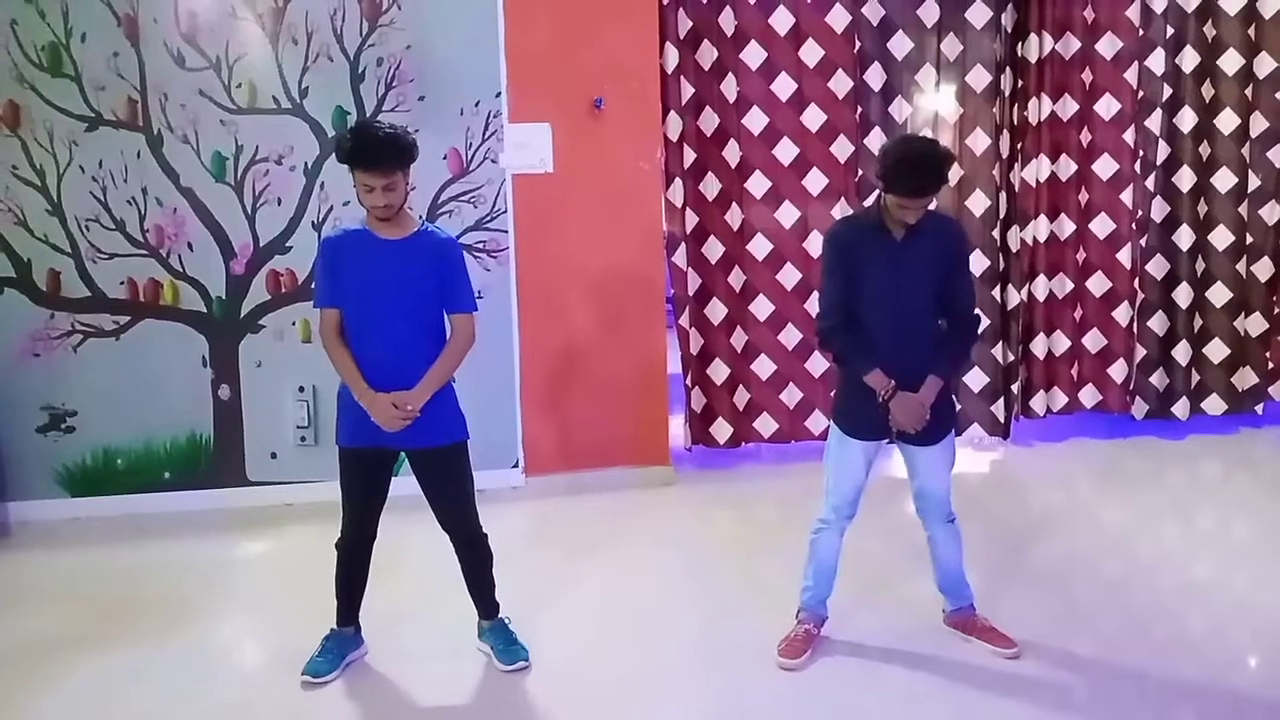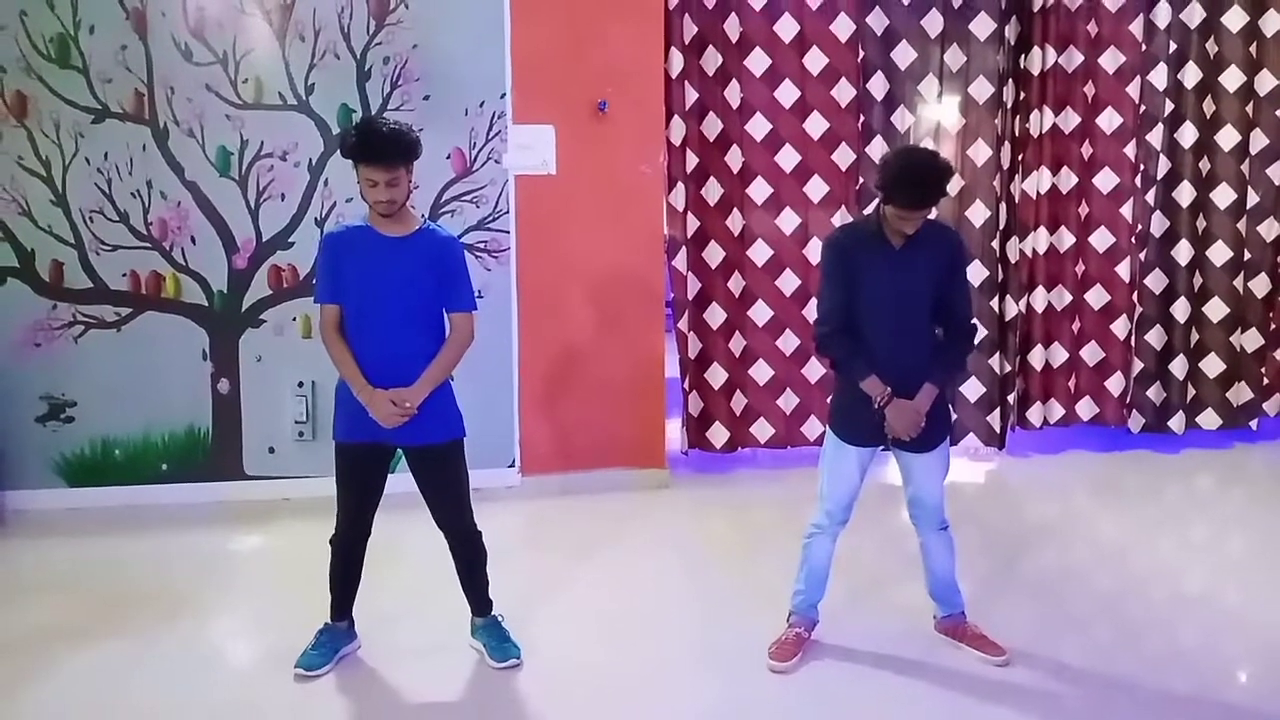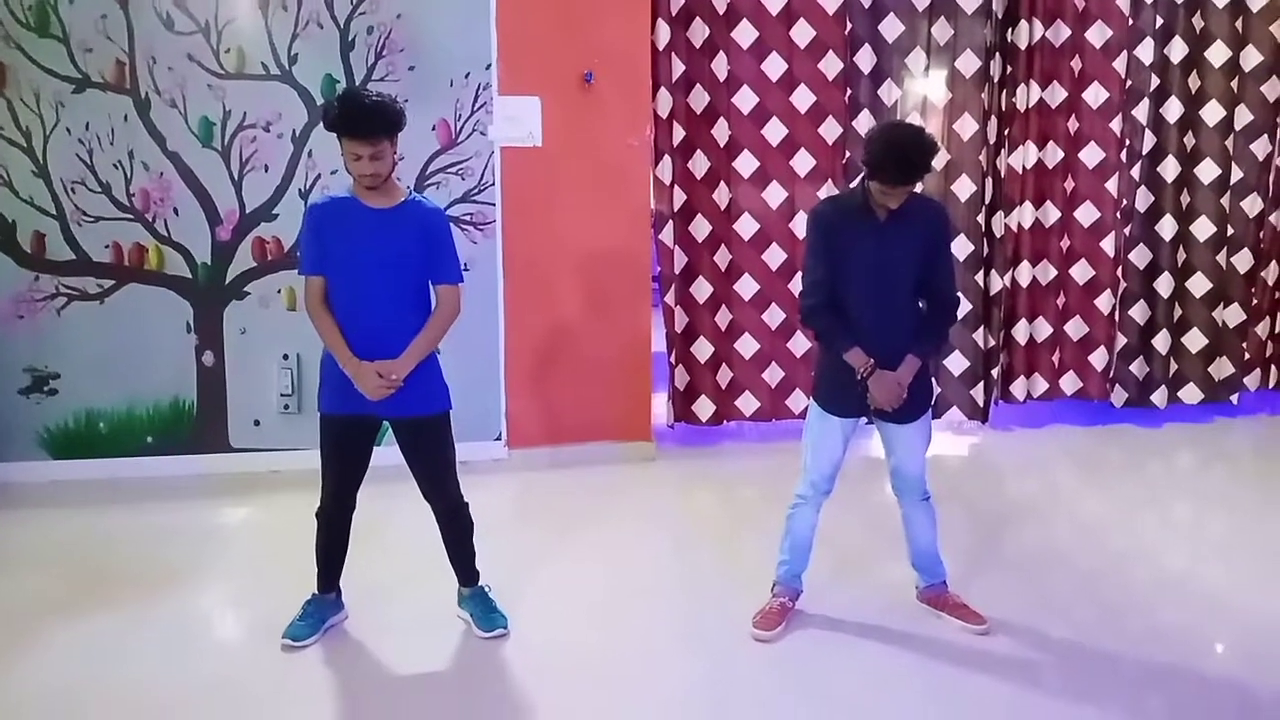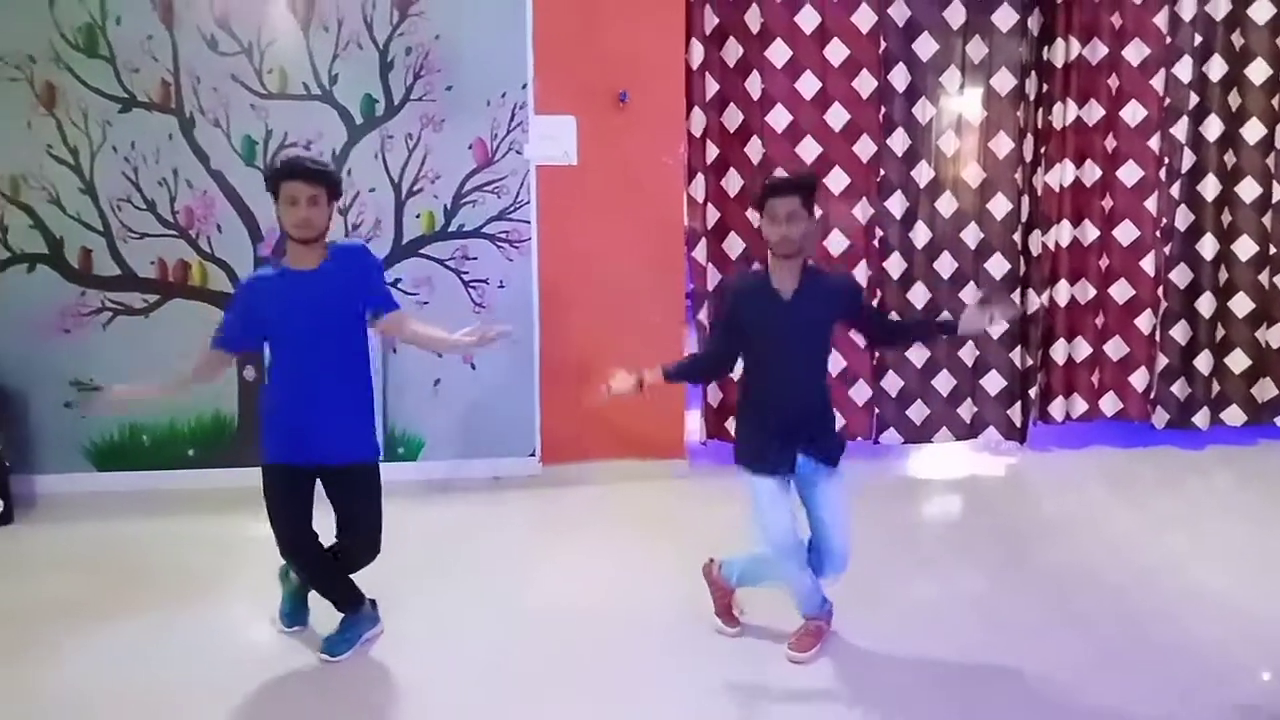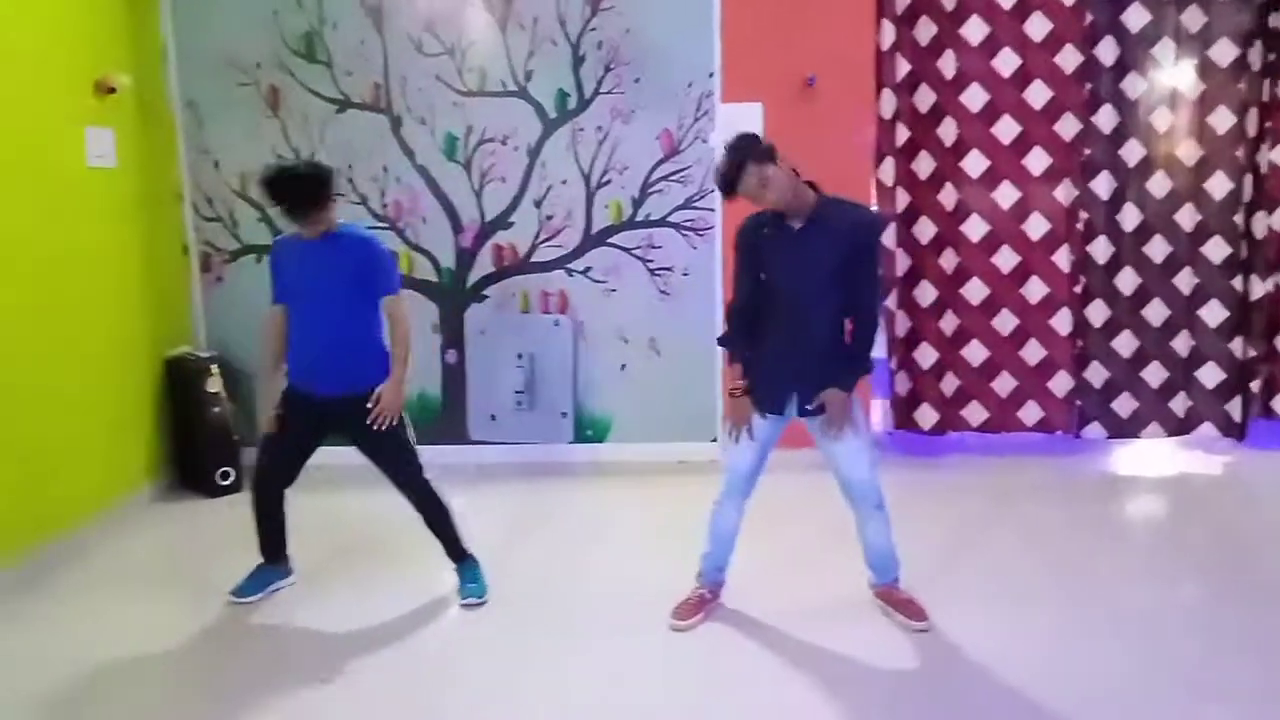
dt=1s
person 1, frame 1
left shoulder: (442, 248)
right shoulder: (336, 250)
left elbow: (464, 332)
right elbow: (330, 332)
left wrist: (417, 396)
right wrist: (371, 400)
left hip: (435, 418)
right hip: (361, 420)
left knee: (464, 528)
right knee: (355, 533)
left ankle: (491, 623)
right ankle: (346, 633)
person 1, frame 2
left shoulder: (443, 247)
right shoulder: (338, 246)
left elbow: (463, 331)
right elbow: (330, 329)
left wrist: (414, 395)
right wrist: (370, 396)
left hip: (432, 415)
right hip: (359, 415)
left knee: (459, 526)
right knee: (350, 528)
left ankle: (485, 621)
right ankle: (339, 627)
person 1, frame 3
left shoulder: (429, 219)
right shoulder: (322, 217)
left elbow: (449, 304)
right elbow: (315, 301)
left wrist: (400, 368)
right wrist: (355, 369)
left hip: (418, 388)
right hip: (344, 388)
left knee: (446, 497)
right knee: (335, 500)
left ankle: (472, 591)
right ankle: (326, 598)
person 1, frame 4
left shoulder: (357, 262)
right shoulder: (258, 291)
left elbow: (398, 327)
right elbow: (215, 362)
left wrist: (459, 341)
right wrist: (150, 390)
left hip: (351, 440)
right hip: (285, 444)
left knee: (361, 545)
right knee: (297, 544)
left ankle: (301, 576)
right ankle: (358, 611)
person 1, frame 5
left shoulder: (365, 247)
right shoulder: (283, 252)
left elbow: (398, 316)
right elbow: (278, 322)
left wrist: (397, 382)
right wrist: (269, 390)
left hip: (366, 393)
right hip: (306, 394)
left knee: (413, 482)
right knee: (266, 478)
left ankle: (464, 563)
right ankle: (275, 563)
person 2, frame 1
left shoulder: (948, 237)
right shoulder: (845, 238)
left elbow: (963, 326)
right elbow: (832, 331)
left wrist: (925, 394)
right wrist: (890, 393)
left hip: (928, 401)
right hip: (861, 402)
left knee: (938, 512)
right knee: (834, 514)
left ankle: (961, 610)
right ankle: (810, 617)
person 2, frame 2
left shoulder: (946, 247)
right shoulder: (844, 245)
left elbow: (959, 335)
right elbow: (831, 337)
left wrist: (921, 401)
right wrist: (885, 399)
left hip: (924, 408)
right hip: (857, 407)
left knee: (931, 519)
right knee: (828, 519)
left ankle: (952, 617)
right ankle: (801, 620)
person 2, frame 3
left shoulder: (931, 220)
right shoulder: (829, 217)
left elbow: (943, 308)
right elbow: (816, 309)
left wrist: (904, 372)
right wrist: (868, 371)
left hip: (907, 379)
right hip: (841, 378)
left knee: (914, 489)
right knee: (812, 490)
left ankle: (934, 587)
right ankle: (785, 591)
person 2, frame 4
left shoulder: (835, 290)
right shoulder: (738, 294)
left elbow: (883, 332)
right elbow: (710, 364)
left wrist: (959, 326)
right wrist: (646, 378)
left hip: (818, 441)
right hip: (763, 444)
left knee: (833, 558)
right knee: (785, 548)
left ankle: (726, 574)
right ankle: (815, 614)
person 2, frame 5
left shoulder: (855, 225)
right shoulder: (754, 234)
left elbow: (865, 312)
right elbow: (742, 311)
left wrist: (846, 384)
right wrist: (737, 385)
left hip: (829, 384)
right hip: (767, 382)
left knee: (865, 491)
right knee: (734, 486)
left ankle: (887, 584)
right ankle: (708, 584)
